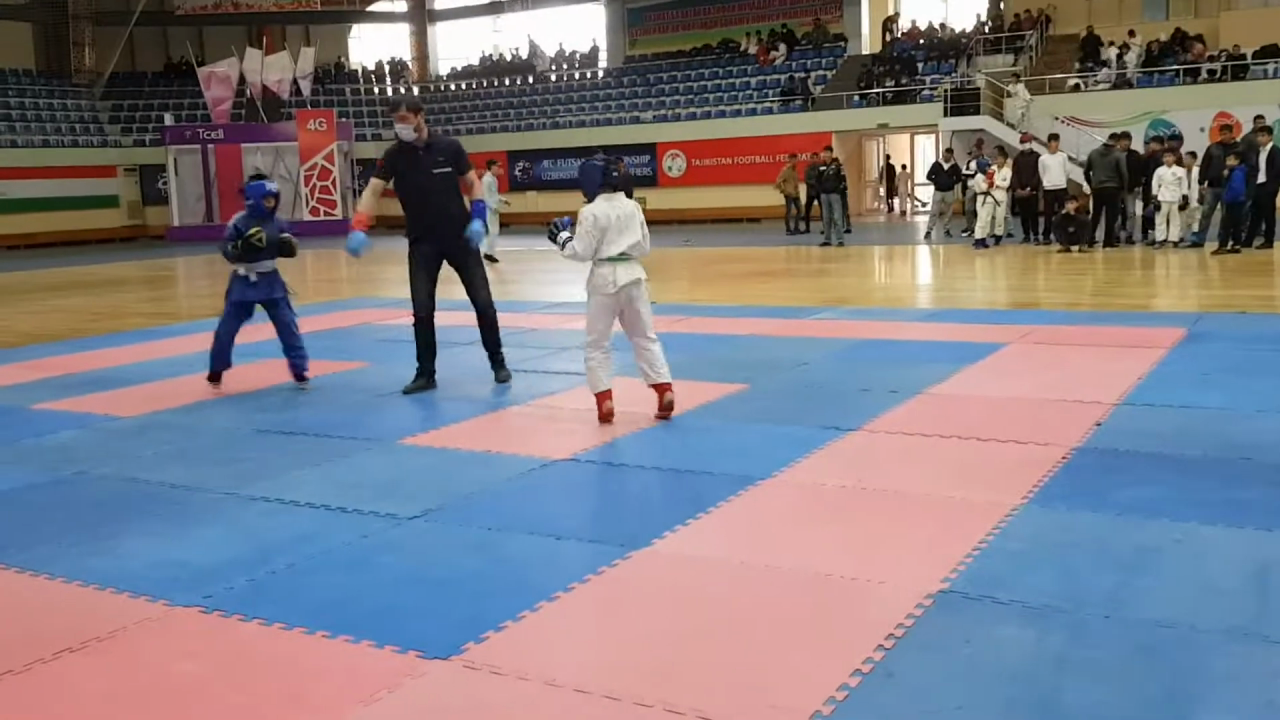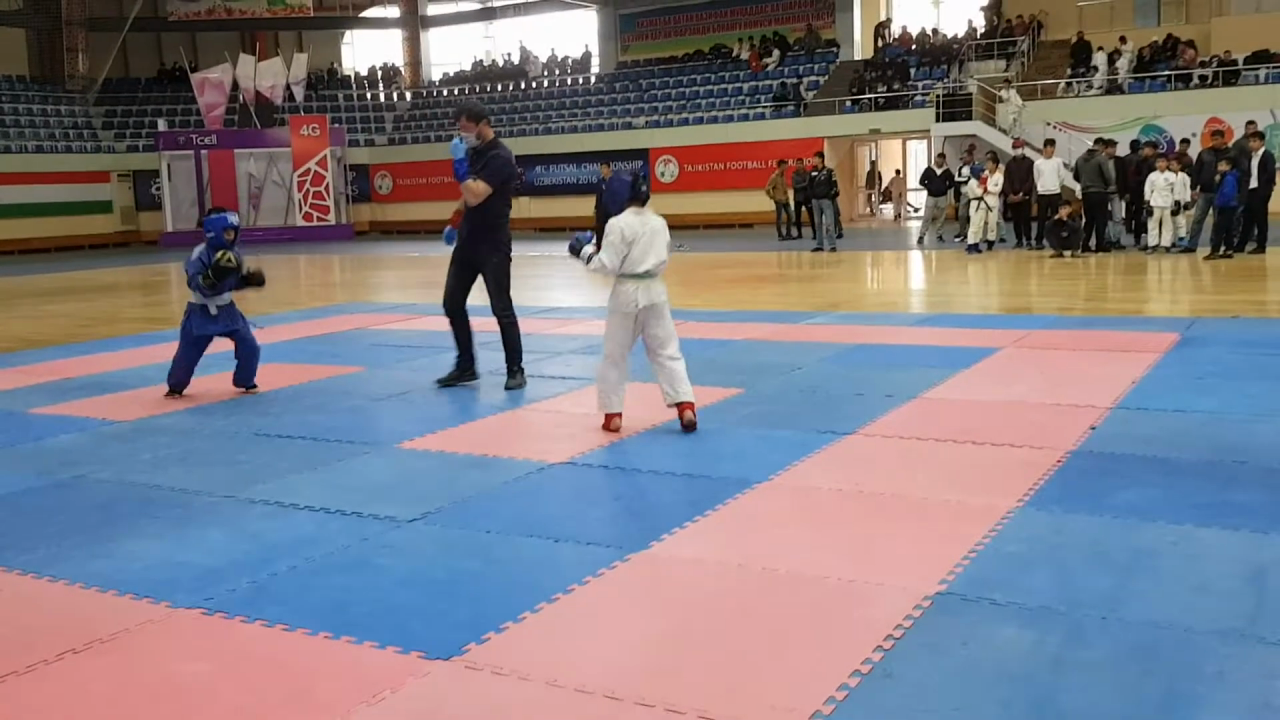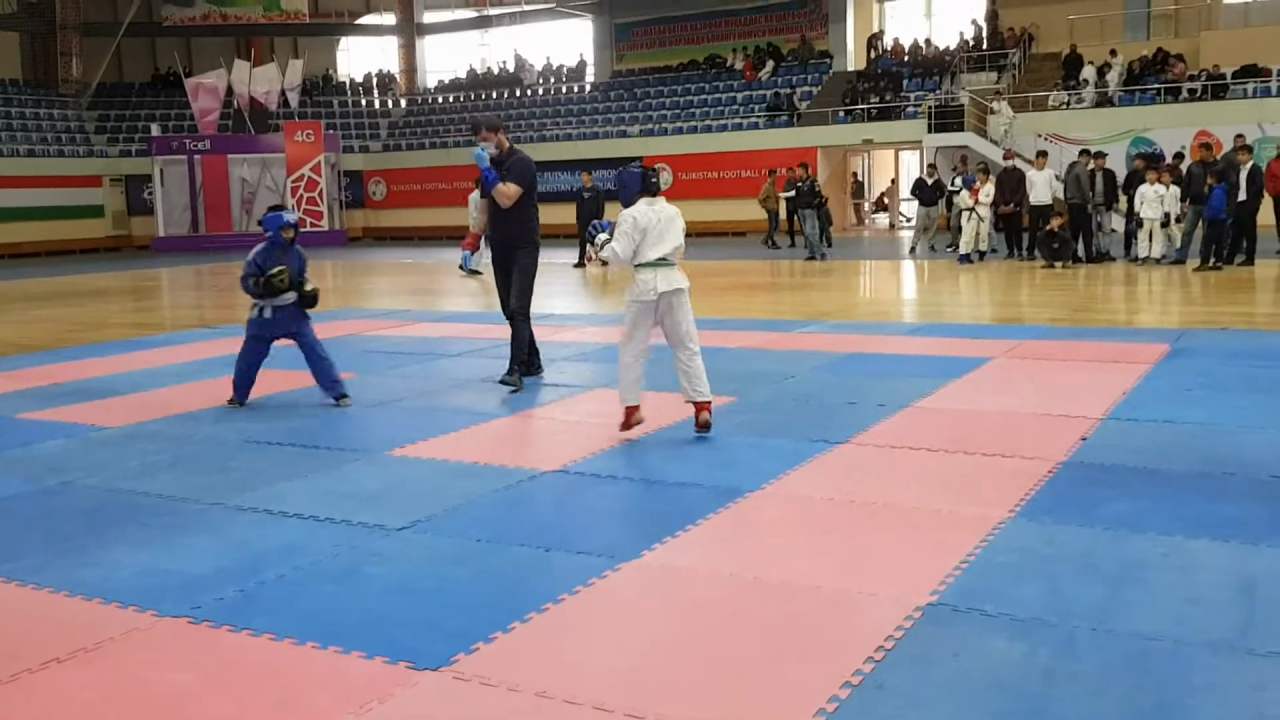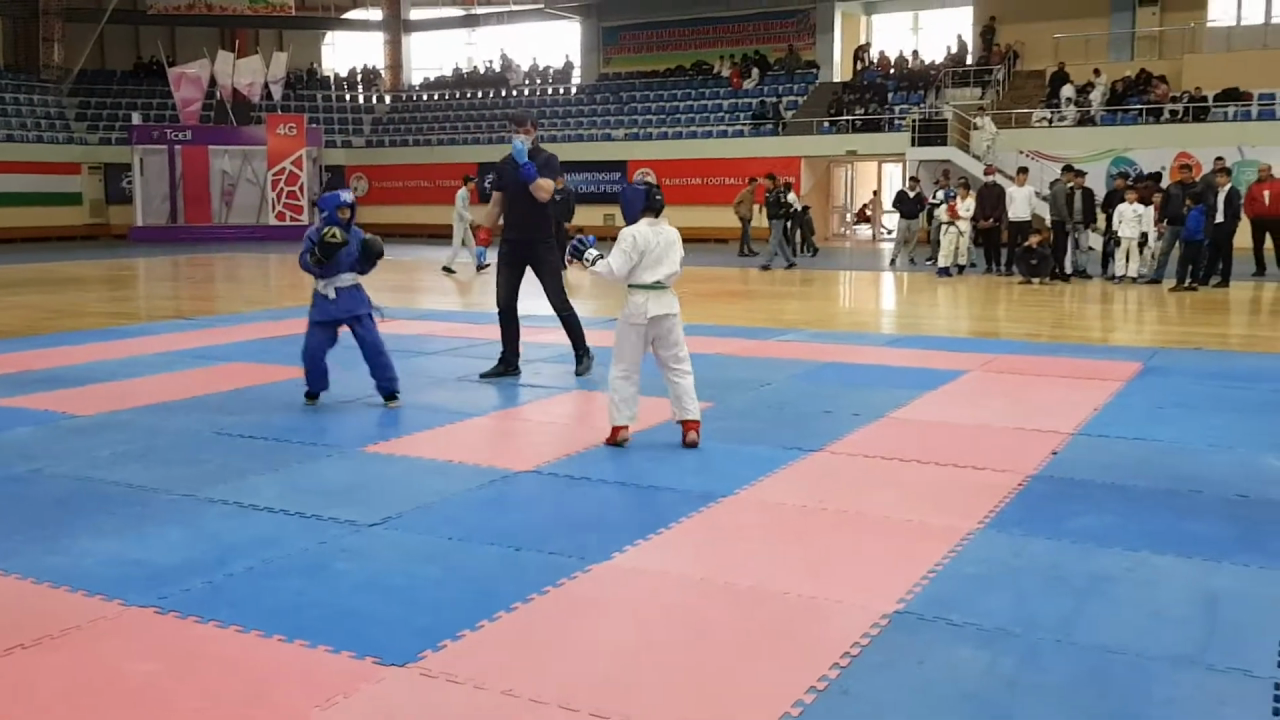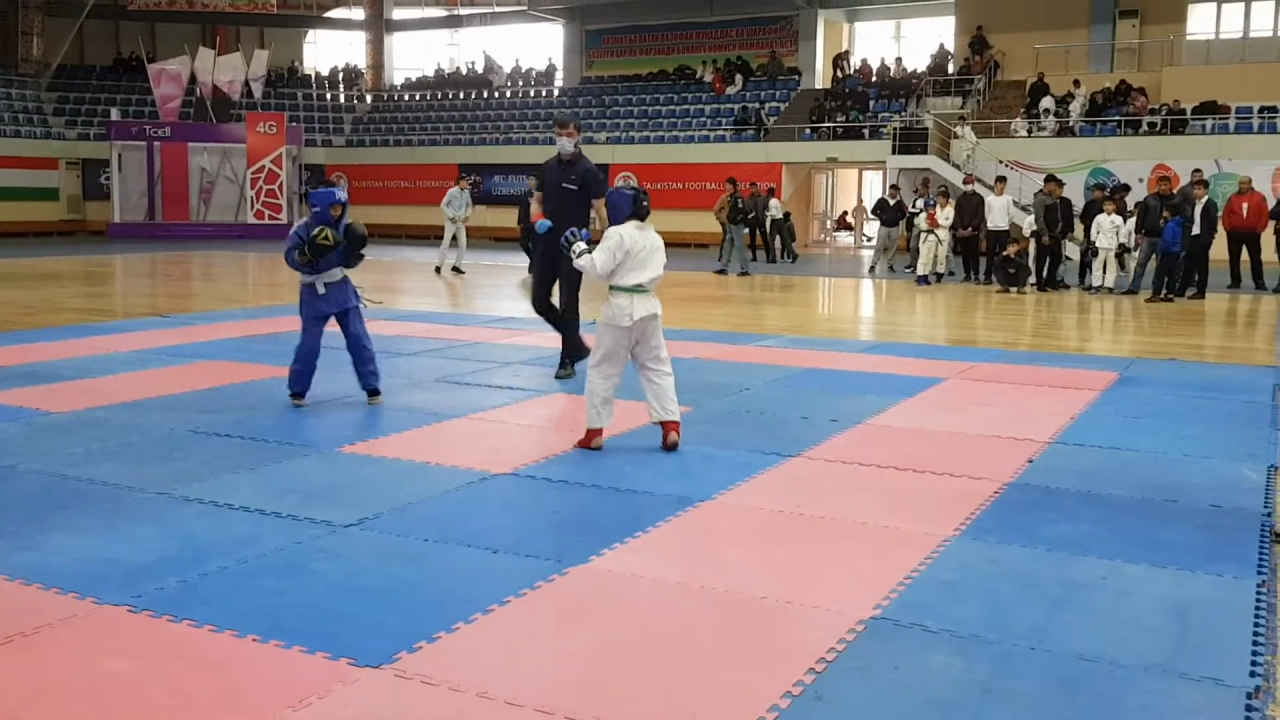
dt=0.5s
person 1, frame 1
left shoulder: (449, 147)
right shoulder: (394, 156)
left elbow: (473, 184)
right elbow: (372, 192)
left wrist: (478, 219)
right wrist: (359, 229)
left hip: (460, 237)
right hip: (422, 243)
left knee: (483, 302)
right knee: (422, 311)
left ankle: (497, 361)
right ankle: (426, 374)
person 1, frame 2
left shoulder: (499, 158)
right shoulder: (473, 152)
left elbow: (473, 197)
left wrist: (459, 161)
right wrist: (455, 223)
left hip: (493, 244)
right hip: (468, 241)
left knee: (501, 309)
right knee: (452, 304)
left ankle: (515, 370)
right ankle: (465, 365)
person 1, frame 3
left shoulder: (522, 163)
right shoulder: (492, 166)
left elbow: (506, 199)
right elbow: (486, 209)
left wrist: (486, 170)
left hip: (524, 247)
right hip: (500, 247)
left knee: (518, 308)
right knee: (510, 310)
left ankle: (515, 370)
right ankle: (531, 362)
person 1, frame 4
left shoulder: (548, 160)
right shoulder: (505, 164)
left elbow: (543, 193)
right elbow: (496, 204)
left wrist: (524, 163)
left hip: (542, 243)
right hip: (511, 243)
left knee: (559, 302)
right knee: (505, 304)
left ankle: (583, 354)
right ankle: (509, 362)
person 1, frame 5
left shoulder: (588, 171)
right shoulder: (548, 167)
left elbow: (600, 211)
right elbow: (537, 200)
right wrist: (537, 219)
right hip: (546, 244)
left knee: (568, 308)
right knee: (539, 302)
left ankle: (568, 361)
right ankle: (578, 345)
person 2, frame 1
left shoulder: (591, 212)
right shoulder: (633, 207)
left elbow: (581, 252)
right elbow: (644, 247)
left wrist: (562, 238)
left hip: (605, 279)
right hip: (633, 275)
left knee: (597, 342)
right knee: (645, 336)
left ankle: (605, 399)
right ankle: (665, 391)
person 2, frame 2
left shoulder: (618, 225)
right shoulder: (660, 223)
left elbow: (608, 266)
left wrist: (586, 253)
left hip: (627, 295)
right hip: (654, 293)
left knee: (614, 357)
right knee: (668, 354)
left ankle: (612, 414)
right ankle: (686, 408)
person 2, frame 3
left shoulder: (631, 215)
right shoulder: (673, 212)
left elbow: (621, 255)
left wrist: (601, 240)
left hip: (646, 284)
right hip: (674, 282)
left knee: (632, 349)
right knee: (687, 346)
left ankle: (632, 409)
right ankle: (702, 407)
person 2, frame 4
left shoulder: (631, 234)
right shoulder: (673, 234)
left elbow: (614, 270)
left wrist: (589, 255)
left hip: (638, 306)
right hip: (666, 304)
left knee: (624, 369)
right knee: (678, 367)
left ankle: (621, 427)
right ankle: (690, 427)
person 2, frame 5
left shoulder: (617, 235)
right shoulder: (656, 239)
left elbow: (596, 268)
left wrist: (578, 248)
left hip: (620, 308)
right hip: (647, 307)
left knee: (602, 370)
right knee: (658, 368)
left ankle: (594, 431)
right ankle: (671, 428)
person 3, frame 1
left shoulder: (277, 222)
right shoulder: (239, 222)
left elbow: (283, 248)
right elbow: (227, 250)
left wrist: (288, 246)
right wrist: (242, 247)
left hip: (270, 280)
right hip: (244, 282)
left knee: (287, 324)
right knee: (227, 327)
left ankle: (299, 369)
right ankle: (216, 370)
person 3, frame 2
left shoulder: (232, 252)
right shoulder: (200, 255)
right elbow: (196, 284)
left wrist: (249, 279)
right wrist: (215, 274)
left hip: (227, 309)
right hip: (202, 312)
left knee: (250, 347)
right knee: (188, 352)
left ankle: (245, 381)
right ankle: (176, 385)
person 3, frame 3
left shoulder: (296, 252)
right shoulder: (259, 254)
right elbow: (247, 282)
left wrist: (308, 291)
right wrist: (265, 285)
left hip: (293, 310)
right hip: (266, 314)
left knee: (315, 351)
right knee: (251, 356)
left ankle: (337, 391)
right ankle: (239, 395)
person 3, frame 4
left shoulder: (355, 233)
right shoulder: (314, 234)
left elbow: (363, 268)
right elbow: (307, 264)
left wrist: (372, 256)
right wrist: (320, 252)
left hip: (354, 295)
right hip: (326, 298)
left knee: (372, 343)
right knee: (314, 347)
left ankle: (389, 390)
right ankle: (315, 388)
person 3, frame 5
left shoulder: (343, 226)
right shoulder: (303, 229)
left elbow: (348, 262)
right elbow: (292, 259)
left wrist: (355, 249)
right wrist: (311, 251)
left hip: (340, 288)
right hip: (314, 293)
left knee: (358, 338)
right knee: (310, 343)
left ankle: (371, 386)
right ankle: (298, 390)
